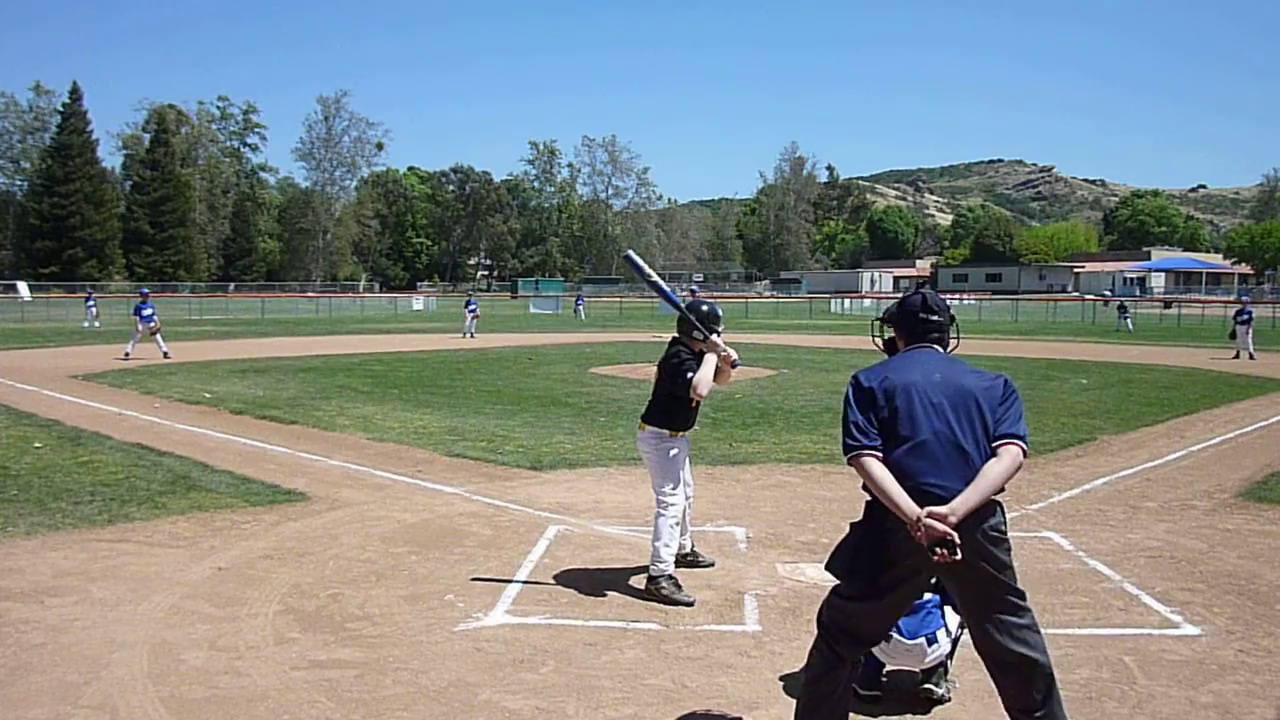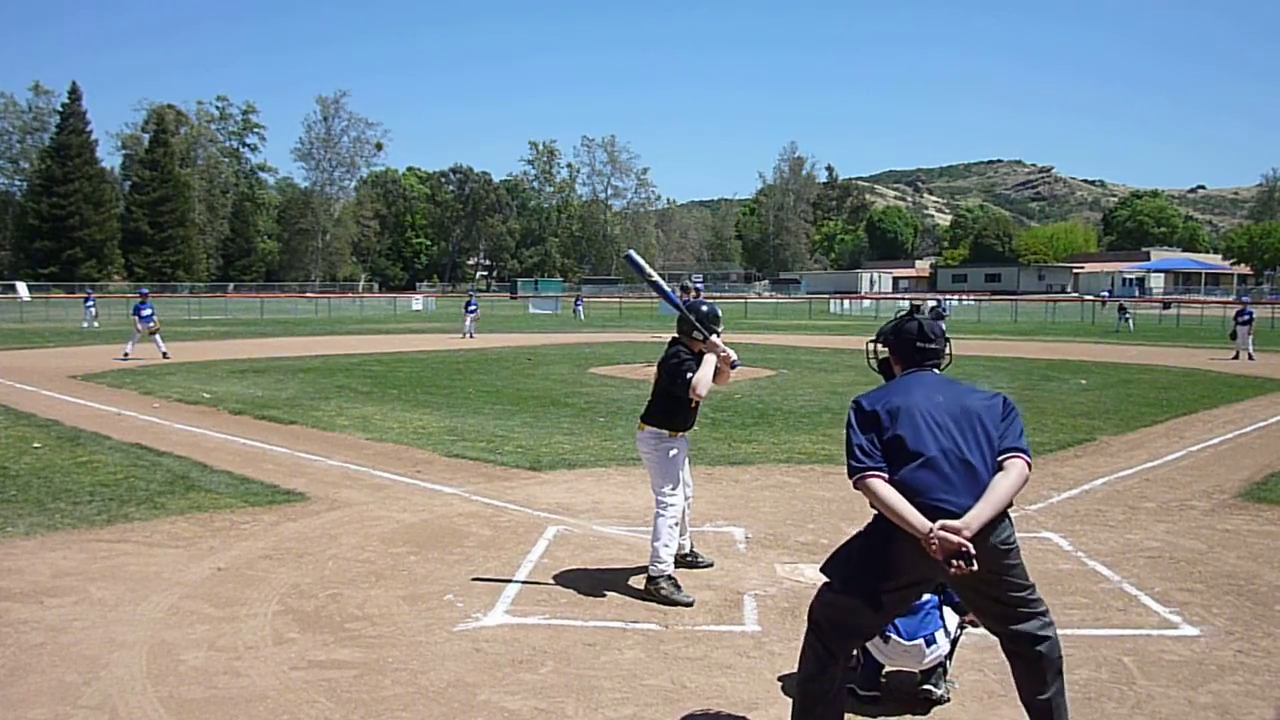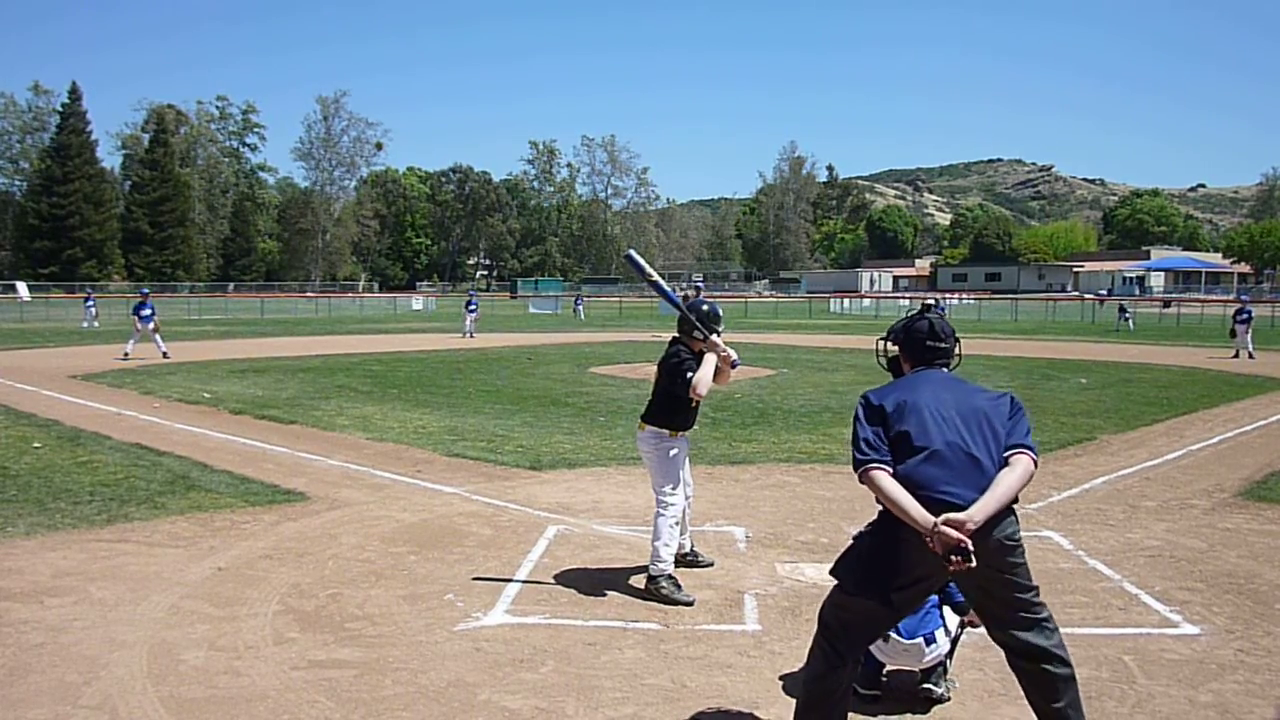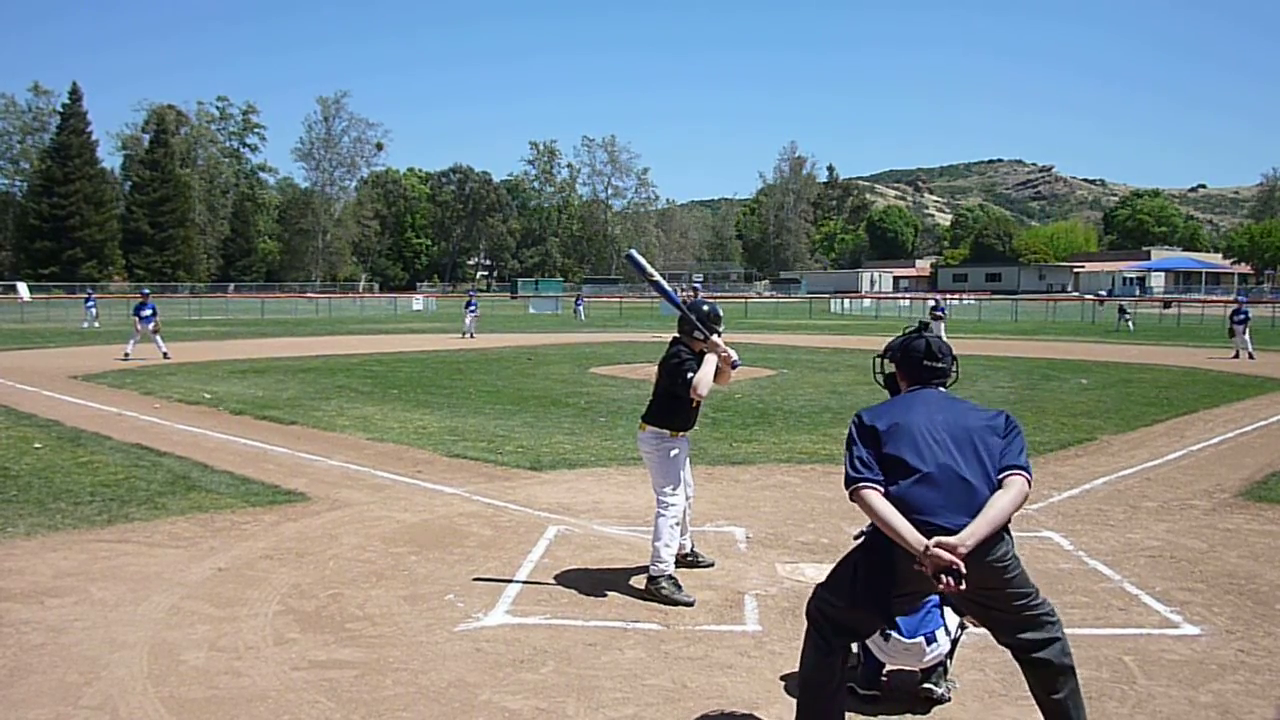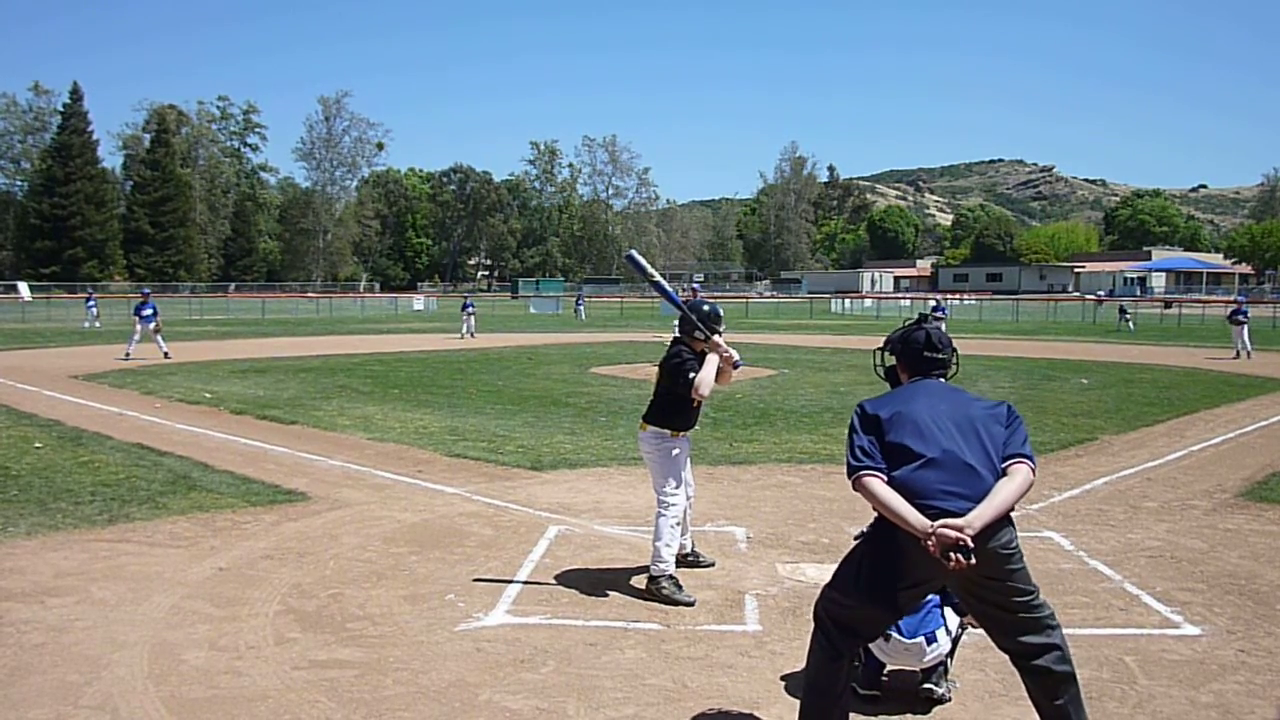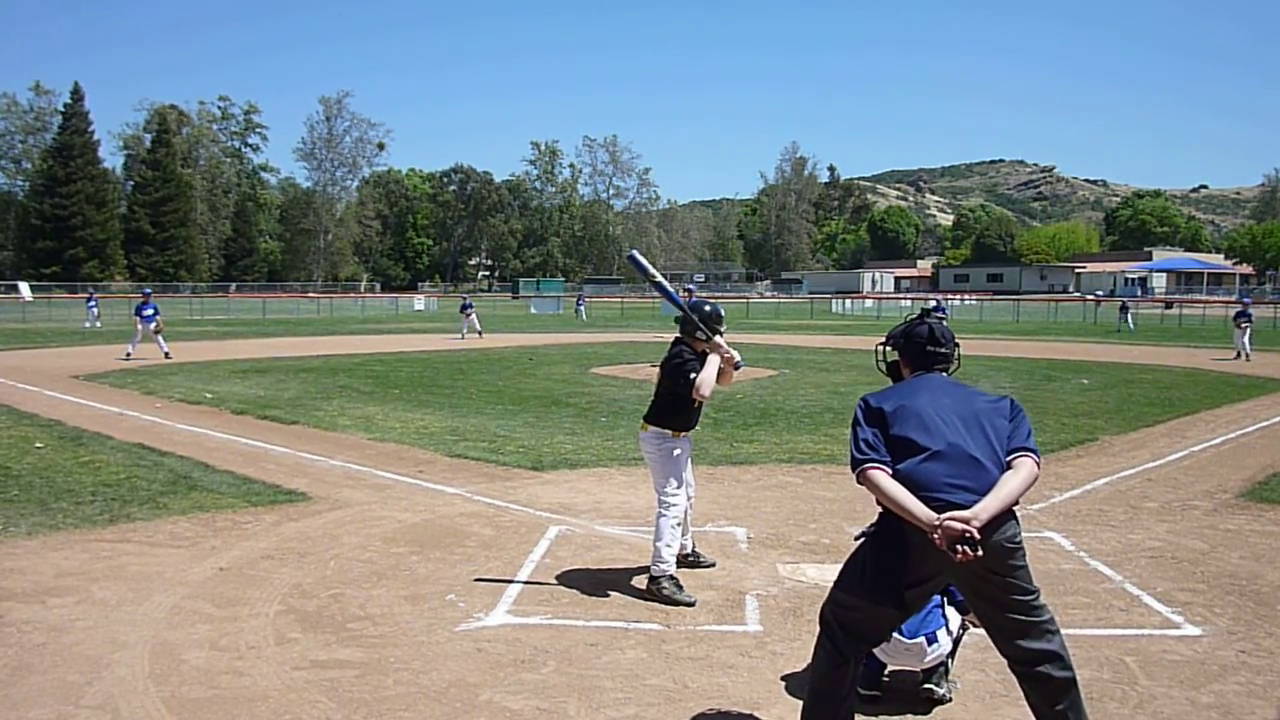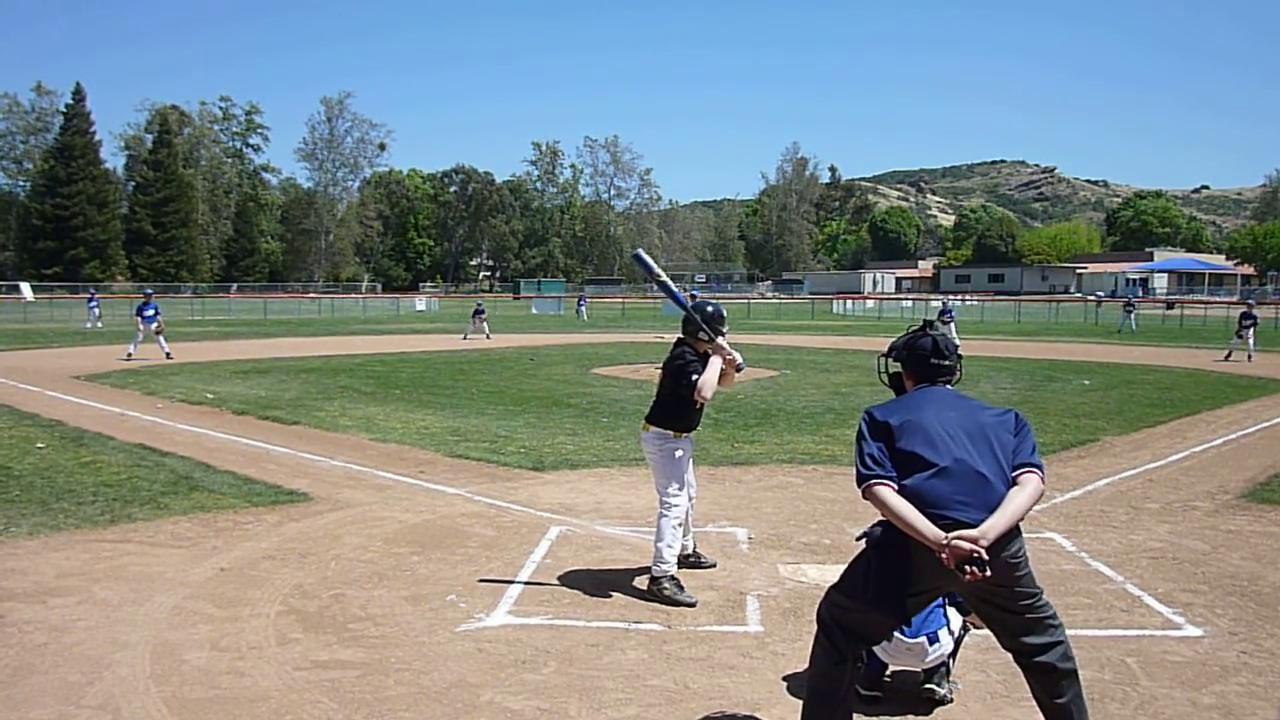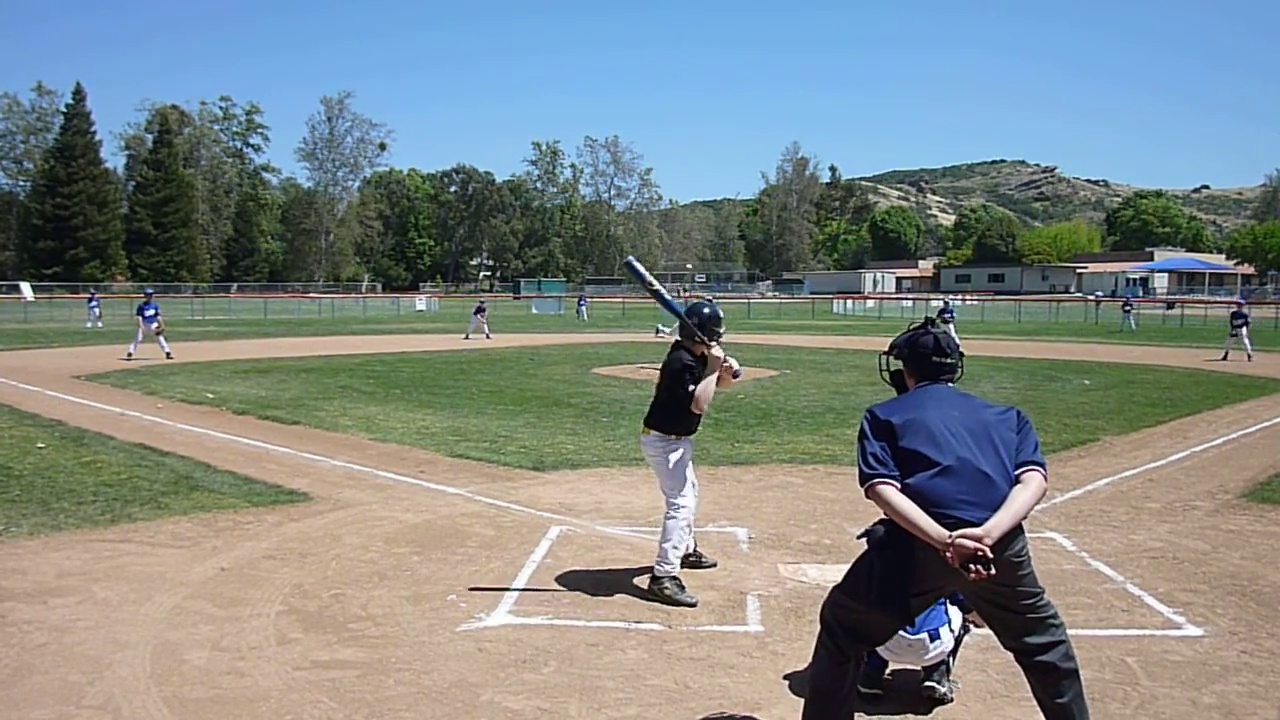
dt=0.4s
person 1, frame 1
left shoulder: (869, 381)
right shoulder: (995, 384)
left elbow: (865, 458)
right elbow: (1010, 454)
left wrist: (915, 518)
right wrist: (953, 513)
left hip: (894, 524)
right hip: (976, 524)
left knee: (841, 632)
right knee: (1015, 642)
person 1, frame 2
left shoulder: (870, 404)
right shoulder: (994, 402)
left elbow: (870, 479)
right elbow: (1016, 467)
left wrist: (927, 532)
right wrist: (967, 526)
left hip: (902, 537)
right hip: (986, 535)
left knee: (831, 626)
right knee: (1031, 629)
person 1, frame 3
left shoulder: (877, 401)
right shoulder: (1001, 402)
left elbow: (874, 473)
right elbow: (1022, 463)
left wrist: (930, 527)
right wrist: (970, 521)
left hip: (908, 531)
right hip: (992, 531)
left knee: (840, 630)
right knee: (1034, 638)
person 1, frame 4
left shoulder: (872, 419)
right shoulder: (997, 420)
left elbow: (866, 492)
right elbow: (1016, 485)
left wrist: (922, 548)
right wrist: (962, 544)
left hip: (900, 550)
right hip: (984, 550)
left knee: (828, 620)
right knee: (1041, 633)
person 1, frame 5
left shoulder: (874, 409)
right shoulder: (999, 410)
left elbow: (869, 480)
right elbow: (1021, 473)
left wrist: (926, 530)
right wrist: (970, 525)
left hip: (904, 537)
right hip: (989, 538)
left knee: (836, 622)
right knee: (1039, 638)
person 1, frame 6
left shoulder: (877, 404)
right shoulder: (1002, 405)
left elbow: (874, 474)
right elbow: (1026, 466)
left wrist: (933, 524)
right wrist: (976, 518)
left hip: (909, 532)
right hip: (994, 533)
left knee: (843, 628)
right knee: (1036, 643)
person 1, frame 7
left shoulder: (881, 416)
right shoulder: (1006, 418)
left elbow: (879, 489)
right elbow: (1030, 482)
left wrist: (941, 542)
right wrist: (983, 536)
left hip: (914, 544)
right hip: (997, 545)
left knee: (839, 624)
right knee: (1043, 640)
person 1, frame 8
left shoulder: (883, 414)
right shoulder: (1007, 416)
left elbow: (882, 488)
right elbow: (1033, 479)
left wrist: (944, 541)
right wrist: (986, 535)
left hip: (918, 544)
right hip: (1000, 544)
left knee: (842, 625)
right knee: (1044, 640)
person 2, frame 1
left shoulder: (694, 353)
right shoulder: (678, 358)
left elbow: (720, 380)
right elbow: (699, 391)
left wrist: (725, 363)
right wrist: (712, 353)
left hip: (674, 436)
right hip: (661, 438)
left knee: (684, 494)
right knee: (671, 502)
left ankle: (682, 550)
right ankle: (659, 577)
person 2, frame 2
left shoulder: (693, 353)
right shoulder: (678, 358)
left elbow: (719, 380)
right elbow: (698, 391)
left wrist: (725, 364)
right wrist: (711, 354)
left hip: (674, 437)
right hip: (659, 438)
left knee: (683, 495)
right knee: (670, 501)
left ankle: (681, 550)
right ankle: (659, 577)
person 2, frame 3
left shoulder: (694, 353)
right shoulder: (678, 357)
left elbow: (720, 380)
right elbow: (699, 390)
left wrist: (725, 363)
right wrist: (712, 353)
left hip: (674, 436)
right hip: (660, 438)
left knee: (684, 494)
right knee: (670, 501)
left ankle: (681, 549)
right ankle: (659, 576)
person 2, frame 4
left shoulder: (695, 353)
right shoulder: (679, 357)
left elbow: (720, 380)
right elbow: (699, 391)
left wrist: (725, 363)
right wrist: (712, 354)
left hip: (675, 437)
right hip: (661, 438)
left knee: (685, 495)
right knee: (671, 501)
left ankle: (682, 550)
right ankle: (660, 577)
person 2, frame 5
left shoulder: (695, 353)
right shoulder: (680, 358)
left elbow: (721, 380)
right elbow: (701, 391)
left wrist: (727, 363)
right wrist: (714, 354)
left hip: (675, 436)
right hip: (661, 438)
left knee: (685, 494)
right knee: (672, 501)
left ankle: (682, 550)
right ankle: (660, 577)
person 2, frame 6
left shoulder: (696, 353)
right shoulder: (681, 357)
left elbow: (722, 381)
right elbow: (702, 392)
left wrist: (728, 364)
right wrist: (715, 354)
left hip: (677, 436)
right hip: (662, 438)
left knee: (685, 494)
right knee: (672, 501)
left ankle: (683, 550)
right ankle: (660, 577)
person 2, frame 7
left shoulder: (697, 354)
right shoulder: (684, 358)
left elbow: (724, 383)
right elbow: (704, 393)
left wrist: (730, 366)
right wrist: (717, 356)
left hip: (678, 437)
right hip: (664, 439)
left knee: (687, 495)
right knee: (674, 502)
left ankle: (684, 550)
right ankle: (661, 578)
person 2, frame 8
left shoulder: (694, 356)
right shoulder: (682, 363)
left elbow: (720, 384)
right elbow: (699, 406)
left wrist: (726, 371)
right wrist: (712, 367)
left hip: (676, 439)
right hip: (664, 442)
left knee: (689, 494)
right knee: (681, 503)
left ankle: (685, 551)
right ankle: (664, 577)
